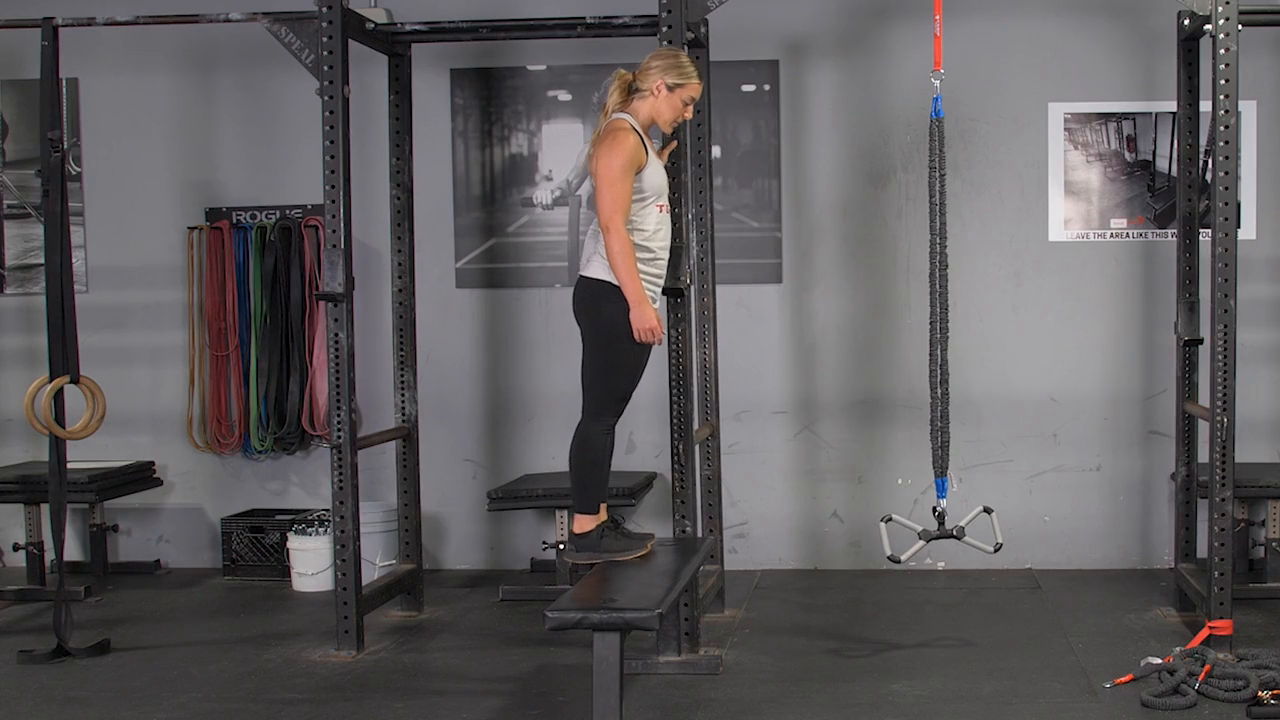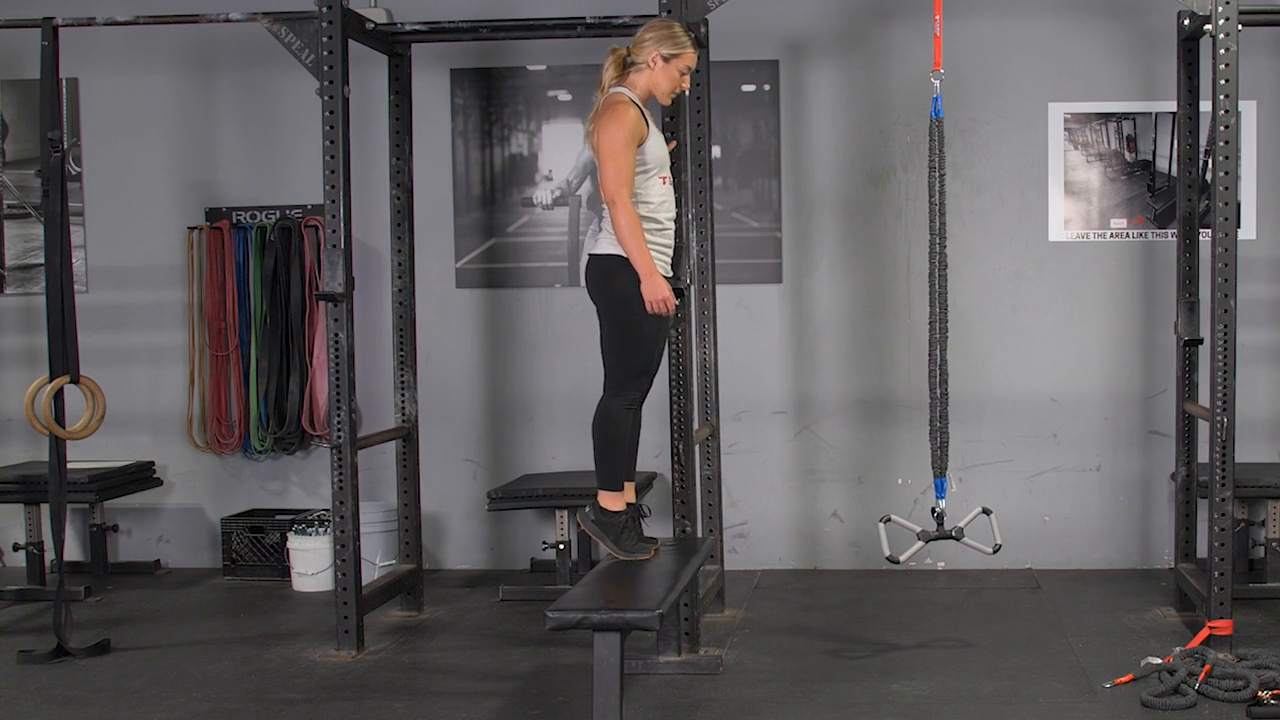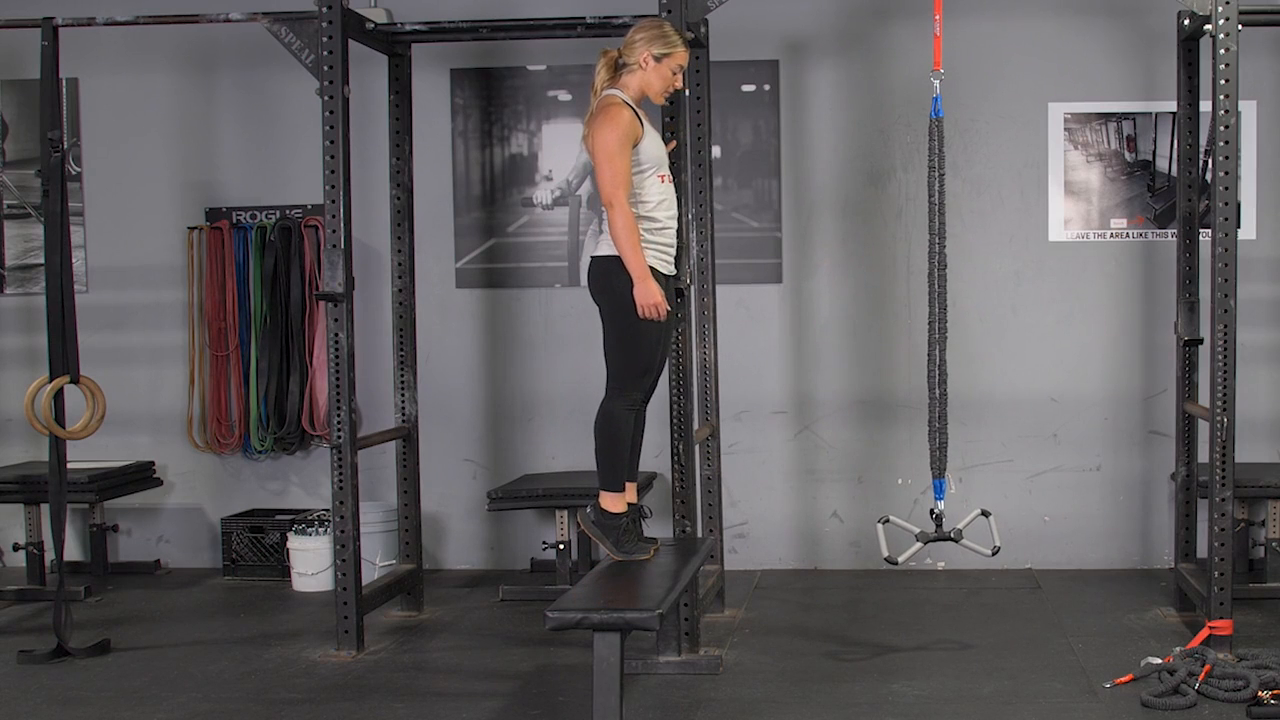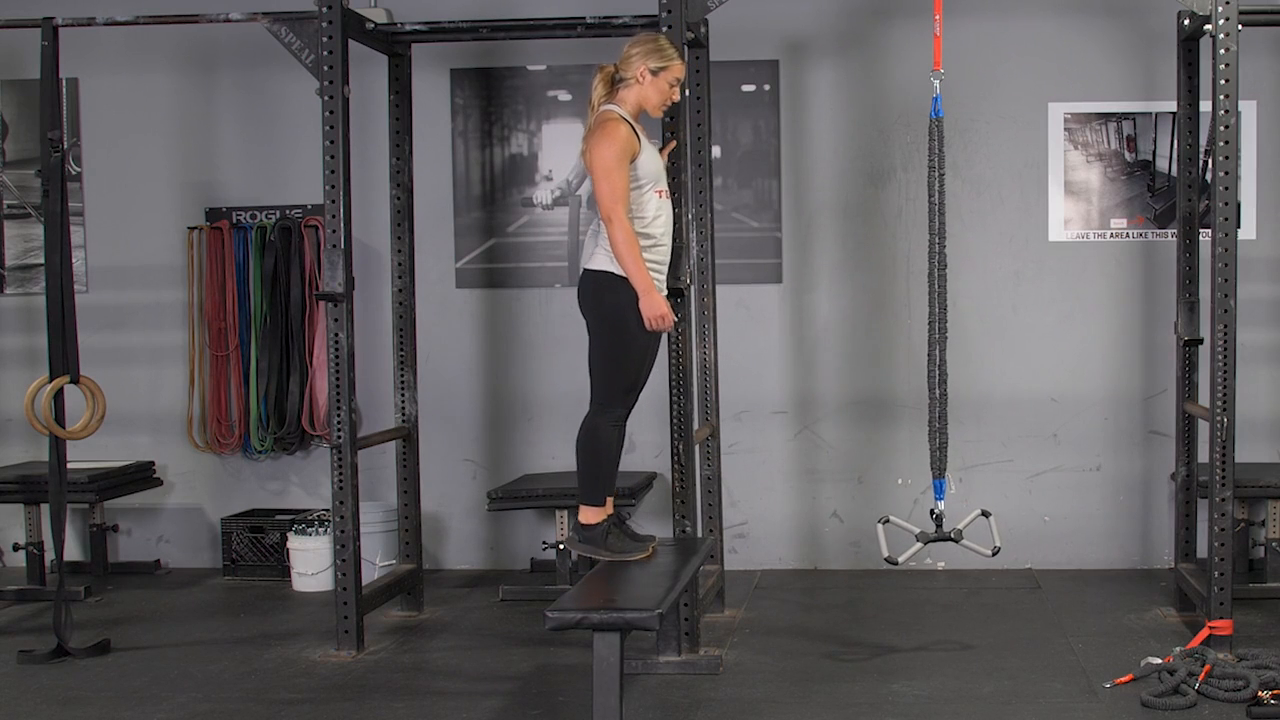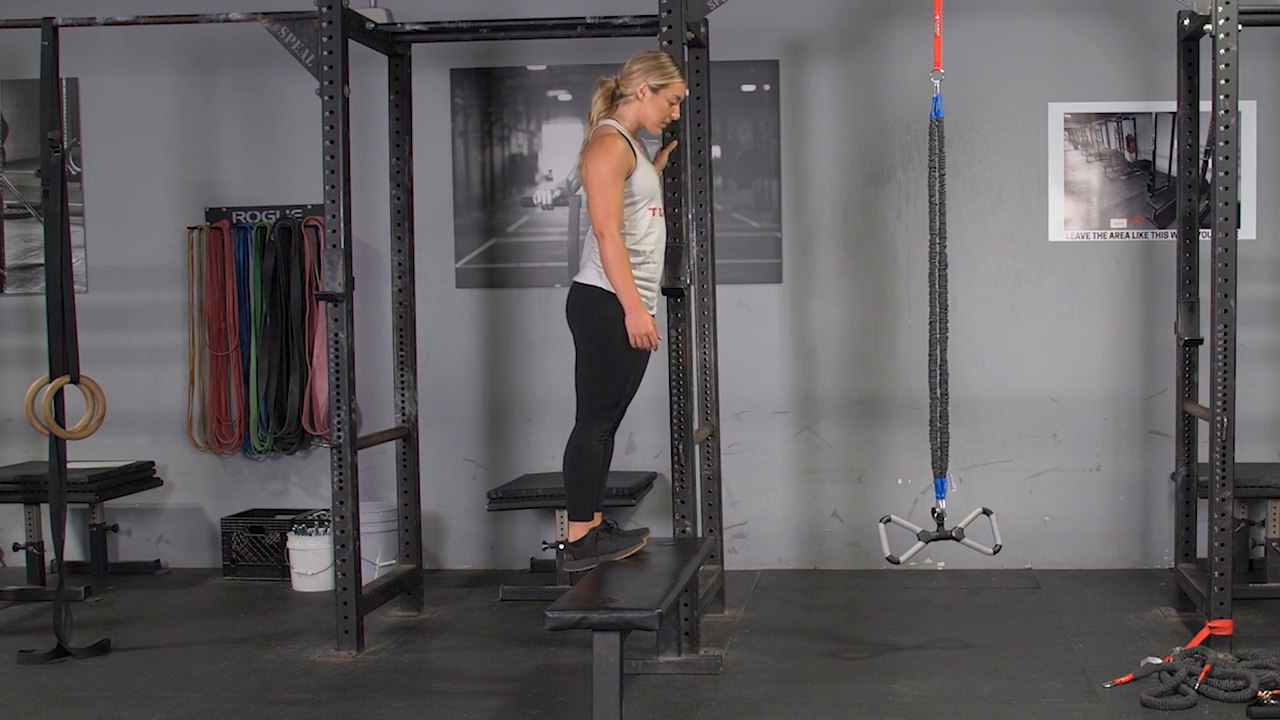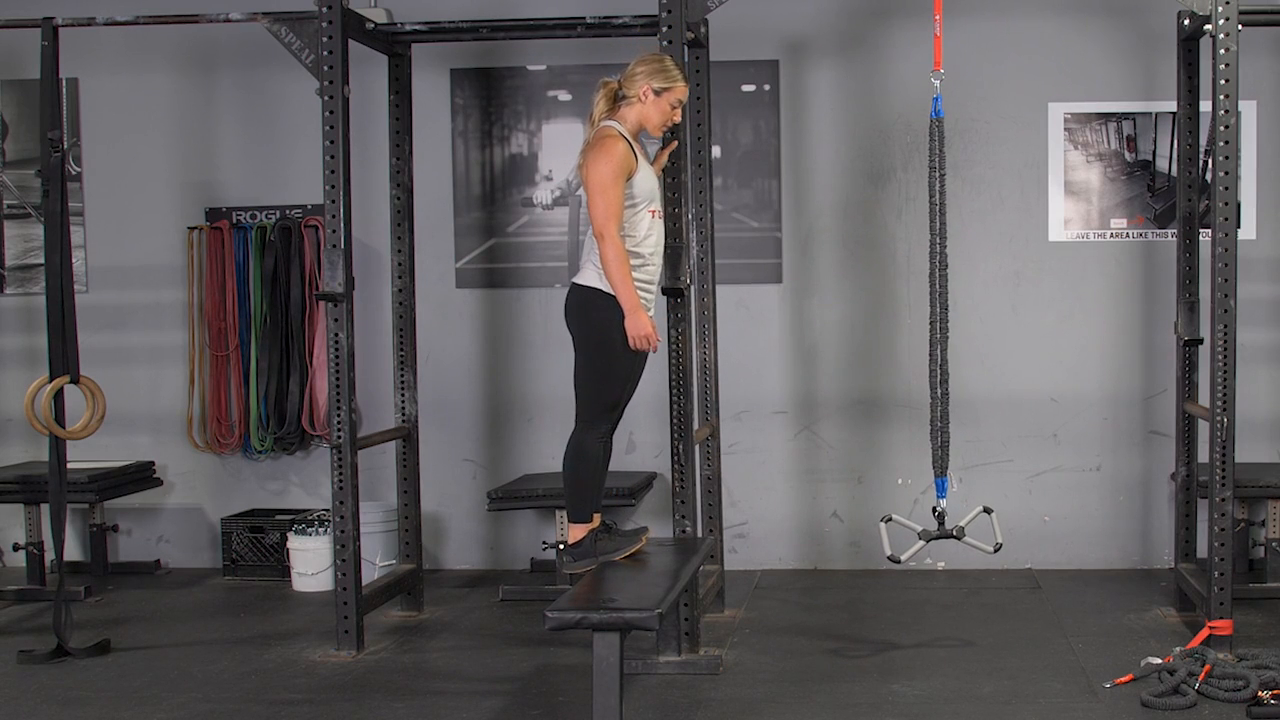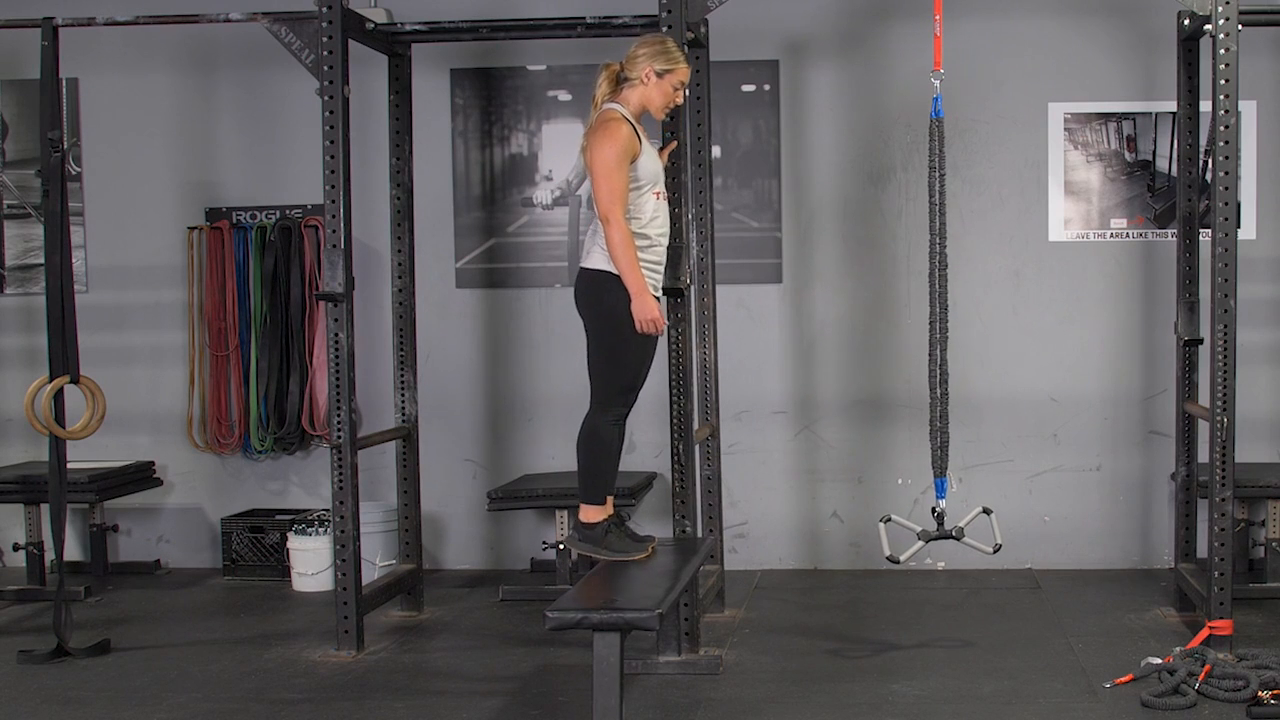
dt=0.5s
person 1, frame 1
left shoulder: (638, 139)
right shoulder: (621, 138)
right elbow: (612, 226)
left wrist: (662, 160)
right wrist: (638, 303)
left hip: (626, 296)
right hip: (612, 296)
left knee: (607, 412)
right knee: (601, 413)
left ankle: (597, 522)
right ankle: (585, 532)
person 1, frame 2
left shoulder: (637, 112)
right shoulder: (621, 110)
right elbow: (618, 200)
right wrist: (649, 273)
left hip: (640, 271)
right hip: (624, 271)
left knee: (633, 393)
right knee: (623, 390)
left ankle: (624, 506)
right ankle: (607, 507)
person 1, frame 3
left shoulder: (633, 115)
right shoulder: (614, 113)
right elbow: (616, 202)
left wrist: (668, 153)
right wrist: (641, 278)
left hip: (650, 271)
right hip: (628, 272)
left knee: (637, 394)
right knee: (625, 392)
left ankle: (626, 507)
right ankle: (608, 509)
person 1, frame 4
left shoulder: (631, 130)
right shoulder: (612, 127)
right elbow: (614, 218)
left wrist: (665, 159)
right wrist: (647, 291)
left hip: (636, 288)
right hip: (618, 288)
left knee: (618, 407)
right knee: (608, 406)
left ankle: (603, 518)
right ankle: (588, 524)
person 1, frame 5
left shoulder: (630, 145)
right shoulder: (609, 144)
right elbow: (607, 233)
left wrist: (659, 166)
right wrist: (633, 309)
left hip: (628, 305)
right hip: (606, 303)
left knee: (606, 421)
right knee: (595, 421)
left ankle: (592, 528)
right ankle: (580, 540)
person 1, frame 6
left shoulder: (631, 146)
right shoulder: (610, 144)
right elbow: (607, 235)
left wrist: (659, 167)
right wrist: (633, 310)
left hip: (625, 306)
right hip: (604, 304)
left knee: (604, 423)
right knee: (594, 422)
left ankle: (590, 527)
right ankle: (579, 541)
person 1, frame 7
left shoulder: (631, 129)
right shoulder: (613, 127)
right elbow: (612, 219)
left wrist: (663, 160)
right wrist: (640, 294)
left hip: (632, 287)
right hip: (613, 286)
left knee: (617, 405)
right knee: (609, 405)
left ankle: (603, 516)
right ankle: (590, 522)
